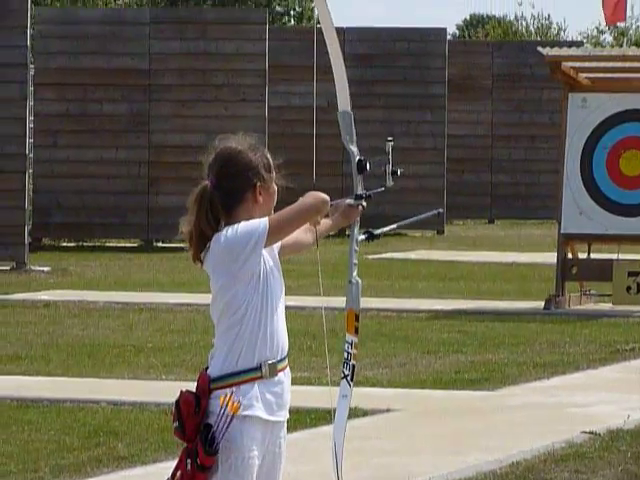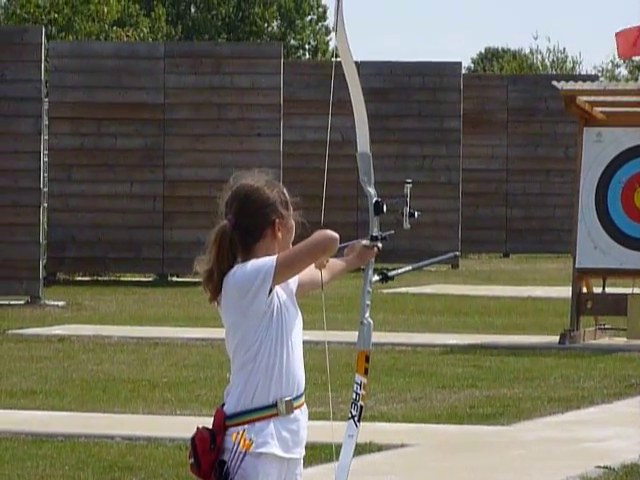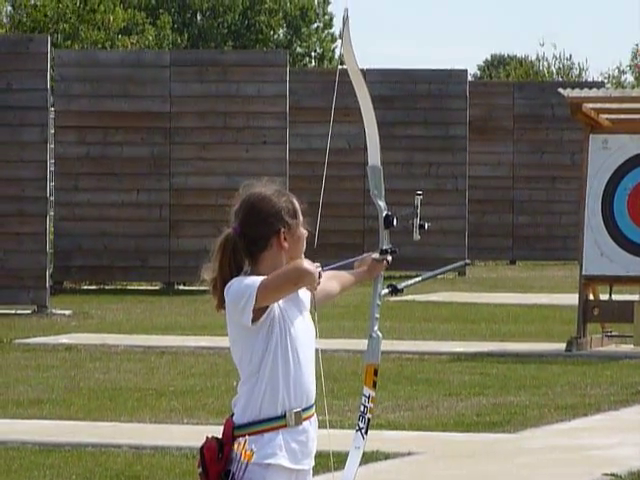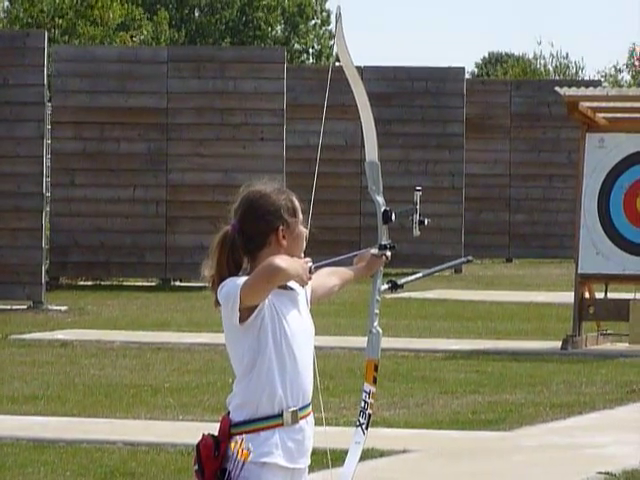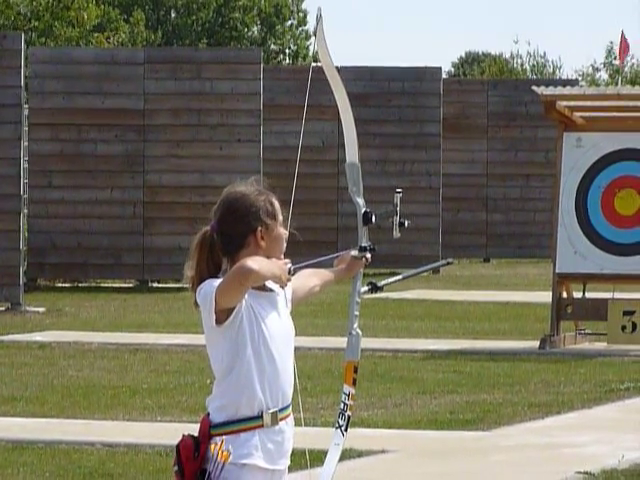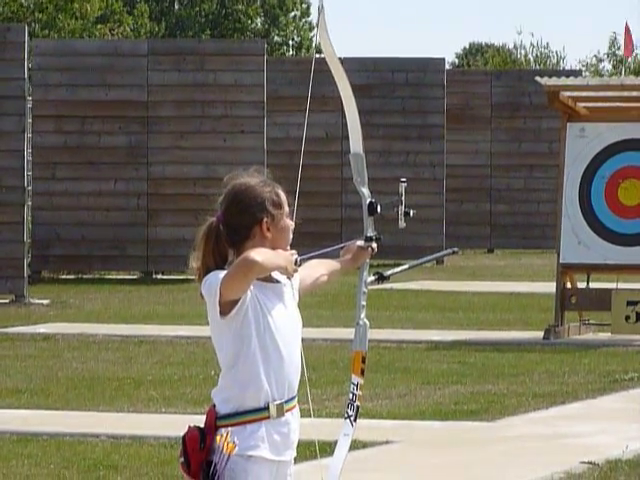
dt=0.7s
person 1, frame 1
left shoulder: (258, 242)
right shoulder: (232, 243)
left elbow: (303, 235)
right elbow: (317, 202)
left wrist: (336, 221)
right wrist: (319, 211)
left hip: (270, 392)
right hip: (239, 400)
person 1, frame 2
left shoulder: (276, 279)
right shoulder: (245, 279)
left elbow: (317, 273)
right elbow: (326, 240)
left wrist: (351, 261)
right wrist: (320, 252)
left hip: (287, 432)
right hip: (256, 439)
person 1, frame 3
left shoulder: (295, 290)
right shoulder: (242, 292)
left elbow: (327, 282)
right elbow: (303, 271)
left wrist: (362, 273)
right wrist: (306, 273)
left hip: (297, 443)
right hip: (264, 450)
person 1, frame 4
left shoulder: (295, 287)
right shoulder: (237, 292)
left elbow: (328, 279)
right elbow: (273, 269)
left wrist: (361, 268)
right wrist: (293, 267)
left hip: (294, 442)
right hip: (260, 450)
person 1, frame 5
left shoulder: (276, 290)
right shoulder: (215, 295)
left elbow: (309, 281)
right elbow: (247, 270)
left wrist: (341, 271)
right wrist: (272, 268)
left hip: (274, 442)
right hip: (240, 452)
person 1, frame 6
left shoulder: (283, 281)
right shoulder: (222, 287)
left elbow: (316, 270)
right elbow: (251, 263)
left wrist: (346, 261)
right wrist: (280, 260)
left hip: (279, 433)
right hip: (244, 441)
